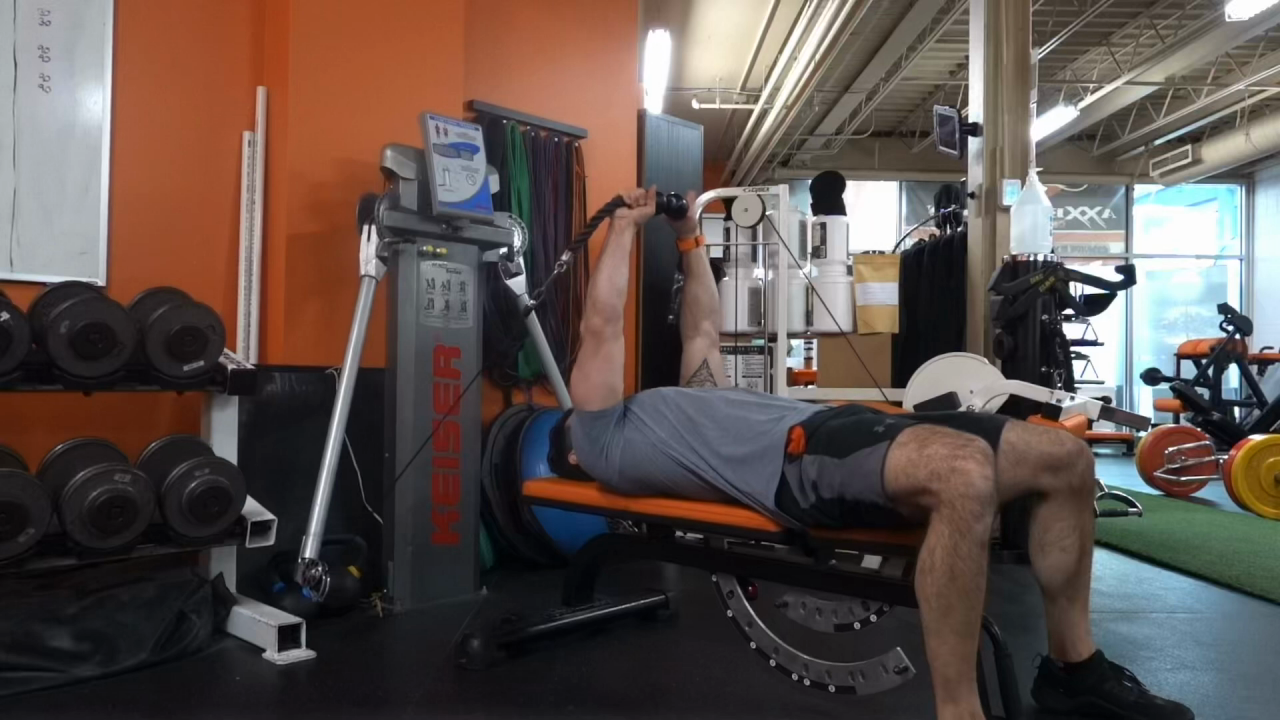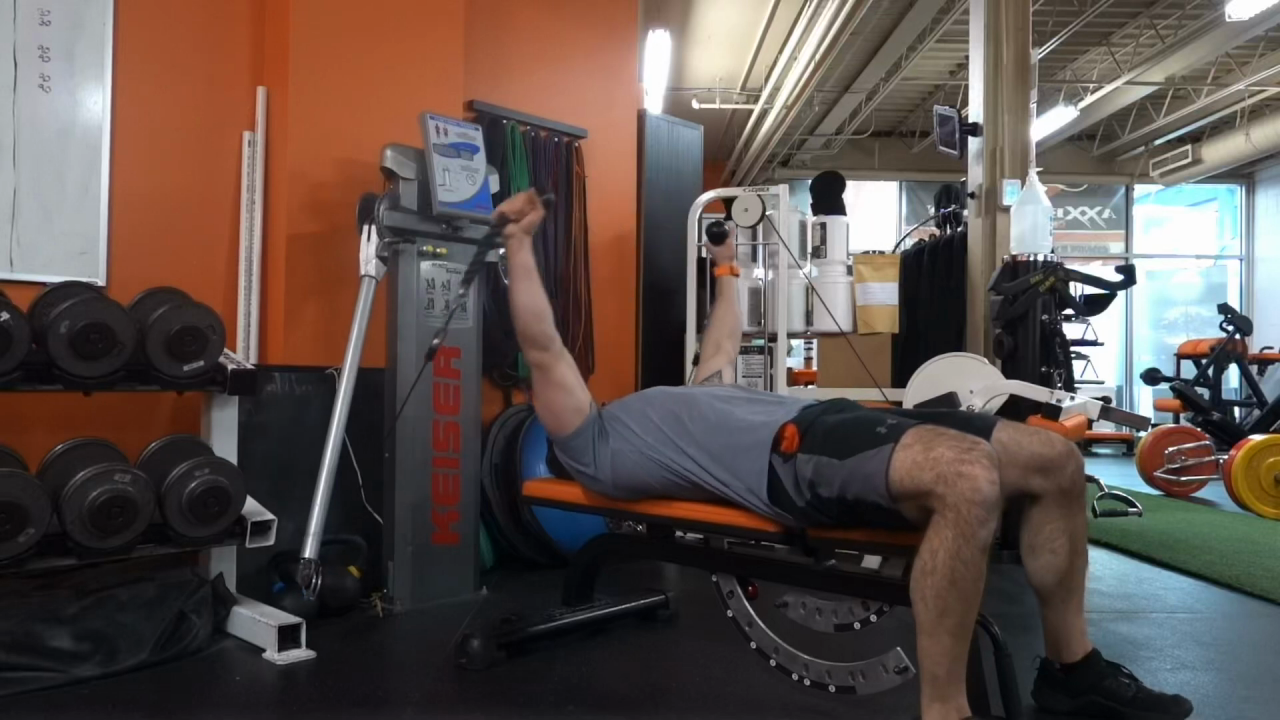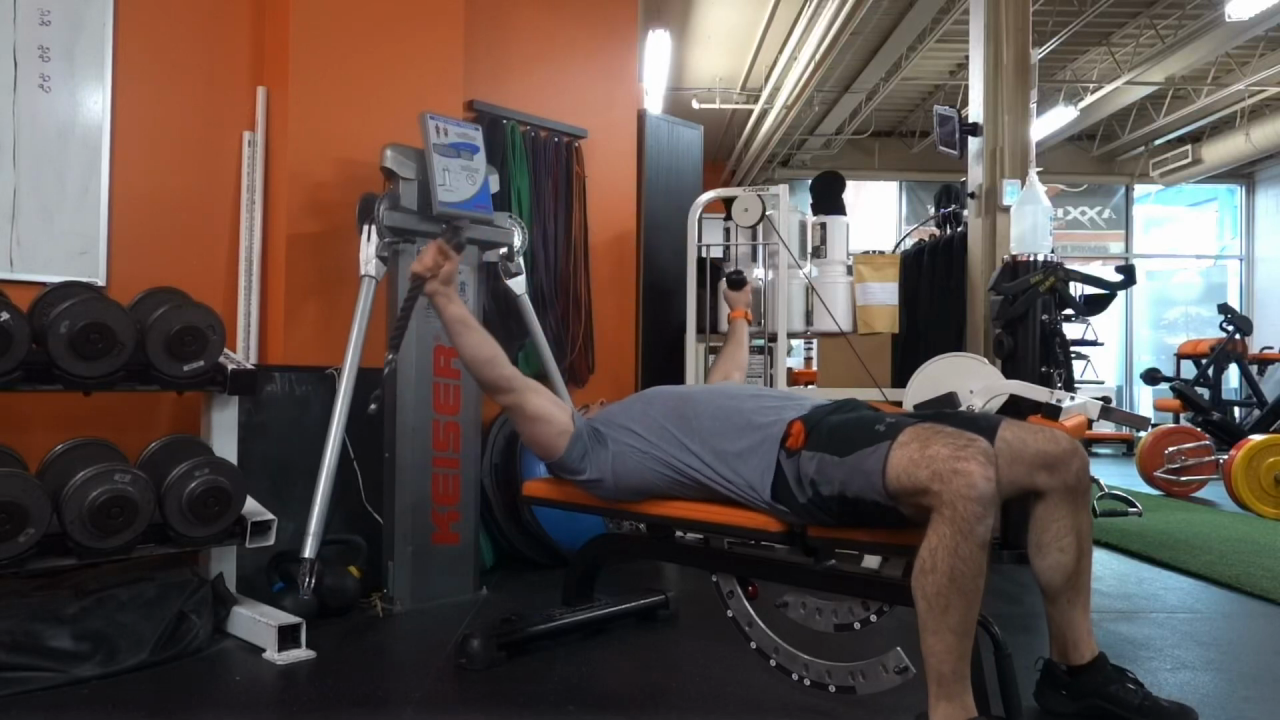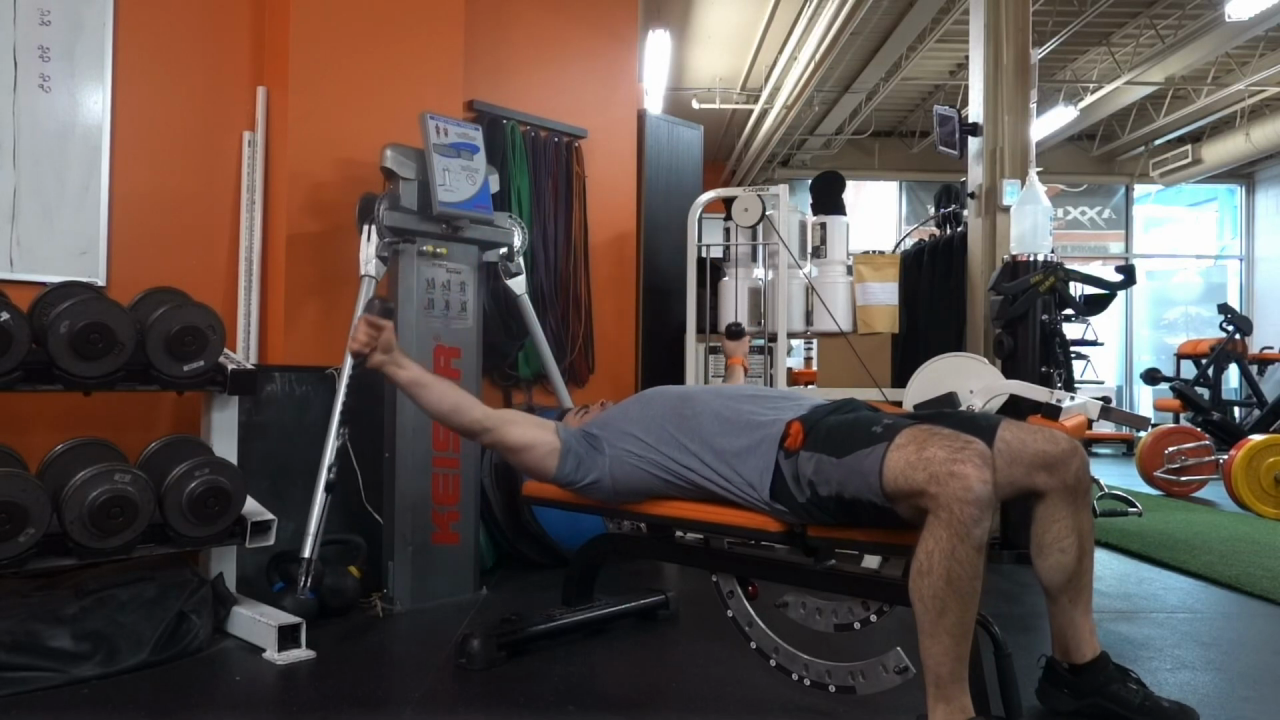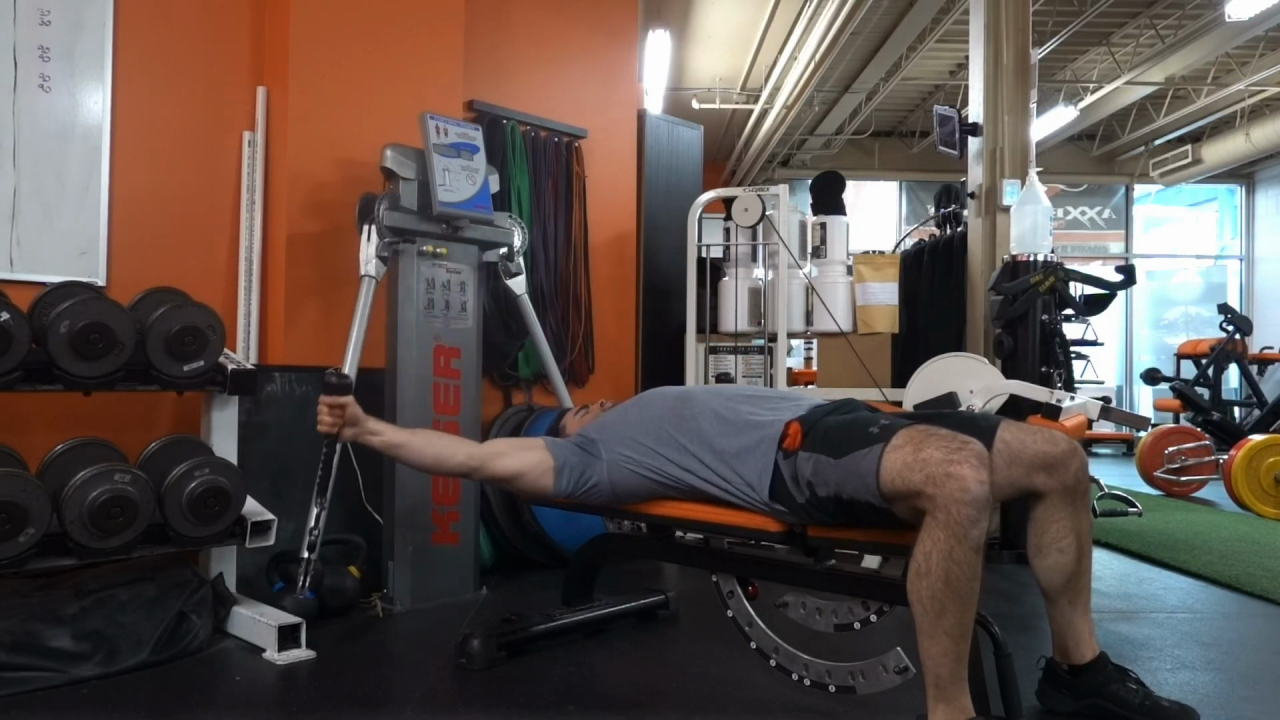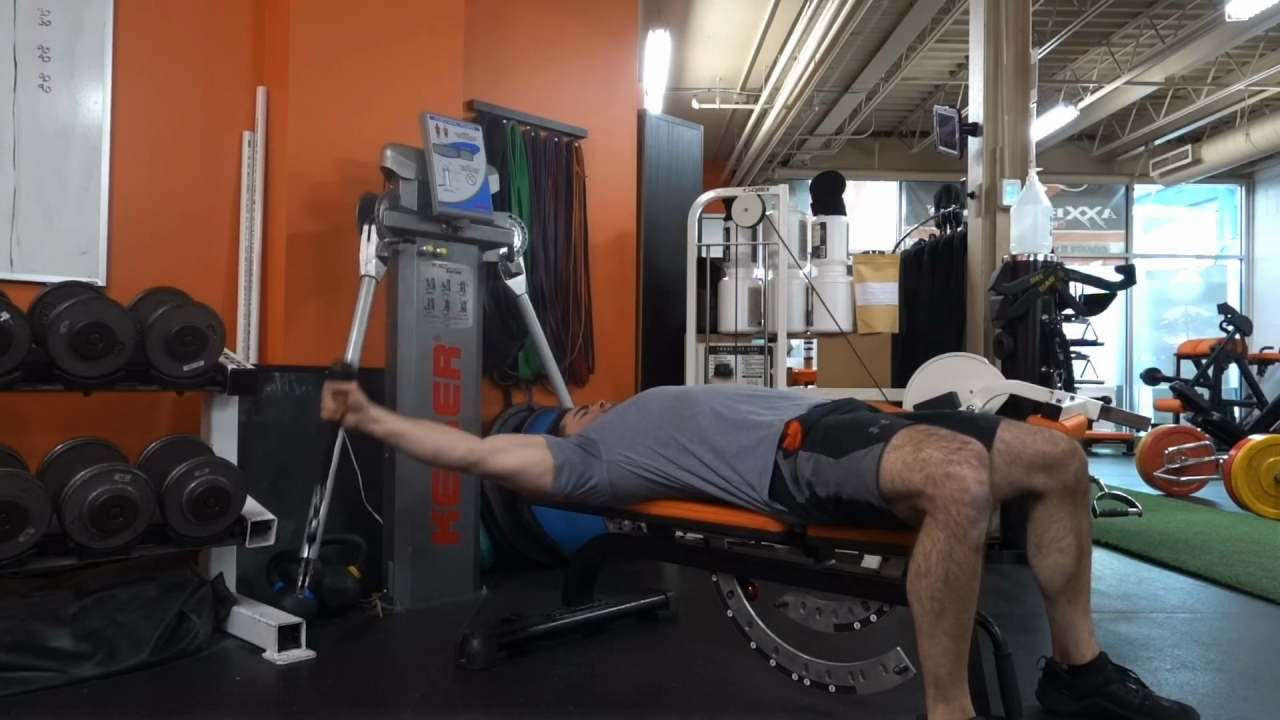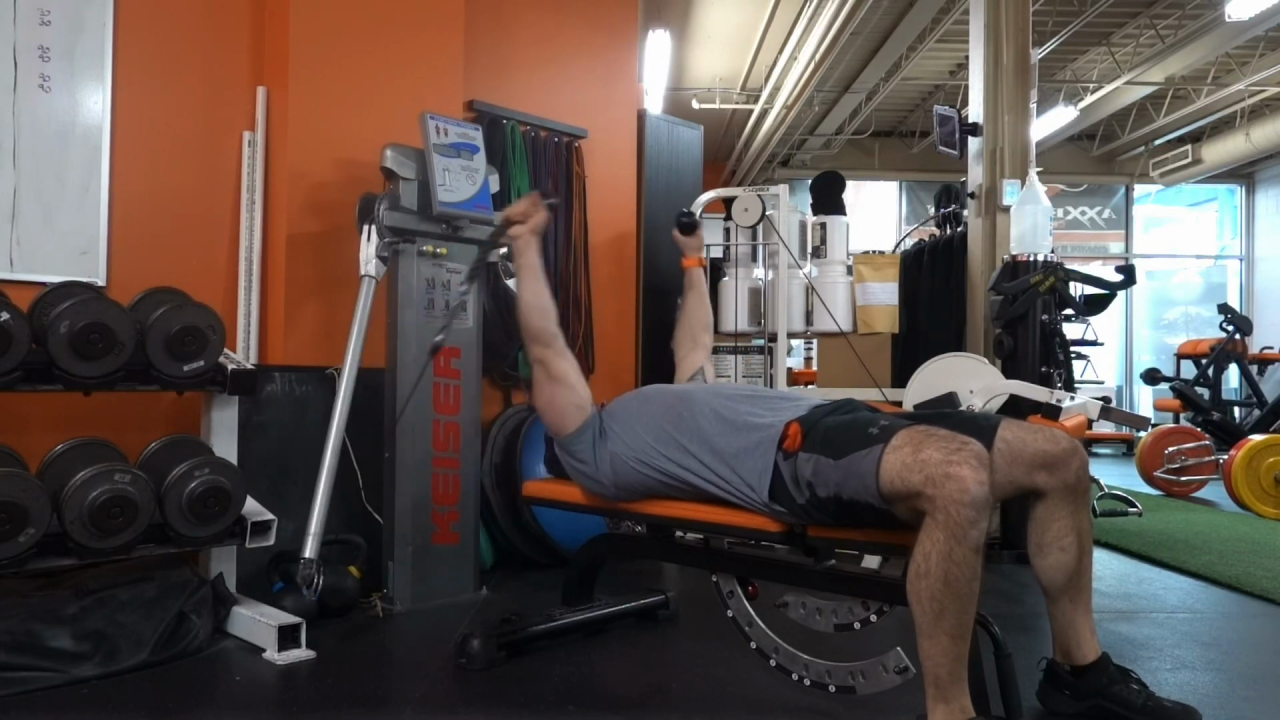
dt=0.4s
person 1, frame 1
left shoulder: (684, 405)
right shoulder: (605, 444)
left elbow: (703, 329)
right elbow: (601, 328)
left wrist: (690, 241)
right wrist: (624, 226)
left hip: (835, 423)
right hip: (796, 457)
left knee: (1065, 461)
right knee: (964, 473)
left ankle: (1073, 667)
person 1, frame 2
left shoulder: (666, 412)
right shoulder: (595, 450)
left elbow: (720, 351)
right elbow: (544, 353)
left wrist: (726, 273)
right wrist: (521, 240)
left hip: (832, 420)
right hip: (787, 453)
left knee: (1056, 463)
right knee: (970, 480)
person 1, frame 3
left shoulder: (648, 414)
right shoulder: (592, 452)
left elbow: (726, 386)
right elbow: (510, 389)
left wrist: (738, 318)
right wrist: (445, 293)
left hip: (835, 420)
right hip: (791, 452)
left knee: (1059, 460)
right knee: (967, 476)
person 1, frame 4
left shoulder: (644, 413)
right shoulder: (588, 454)
right elbow: (488, 424)
left wrist: (736, 363)
right wrist: (392, 362)
left hip: (834, 419)
right hip: (794, 453)
left knee: (1058, 459)
right knee: (964, 477)
person 1, frame 5
left shoulder: (640, 414)
right shoulder: (588, 457)
right elbow: (484, 457)
left wrist: (729, 396)
right wrist: (367, 428)
left hip: (831, 417)
right hip: (792, 455)
left knee: (1057, 459)
right knee: (961, 477)
person 1, frame 6
left shoulder: (638, 416)
right shoulder: (588, 458)
right elbow: (487, 453)
left wrist: (724, 393)
right wrist: (371, 417)
left hip: (829, 416)
right hip: (791, 453)
left knee: (1058, 459)
right knee: (962, 478)
person 1, frame 7
left shoulder: (660, 405)
right shoulder: (598, 454)
left elbow: (695, 343)
right elbow: (550, 358)
left wrist: (693, 264)
right wrist: (527, 244)
left hip: (833, 422)
right hip: (793, 458)
left knee: (1060, 458)
right knee: (960, 480)
